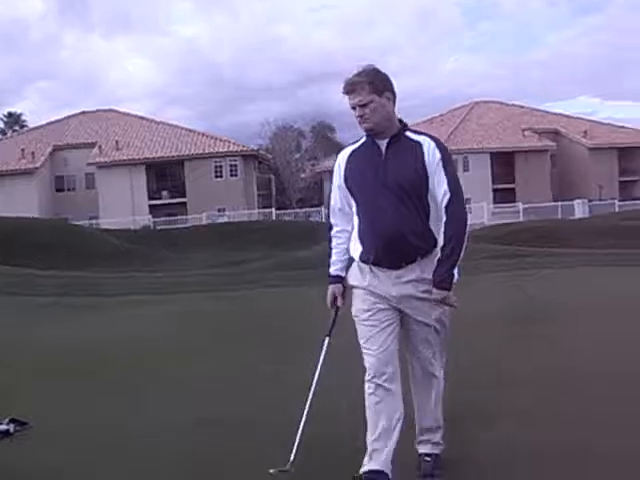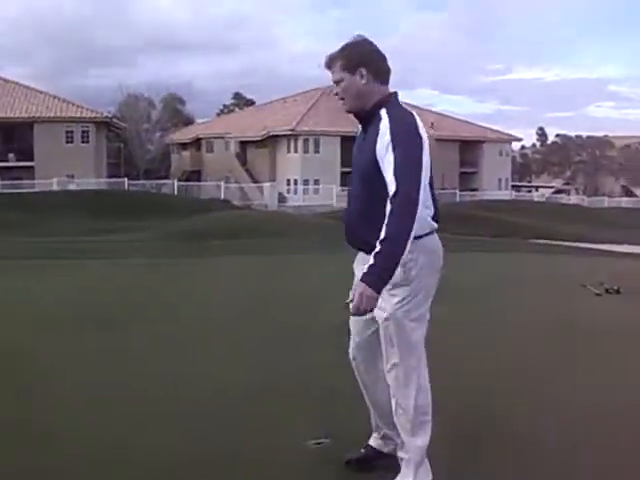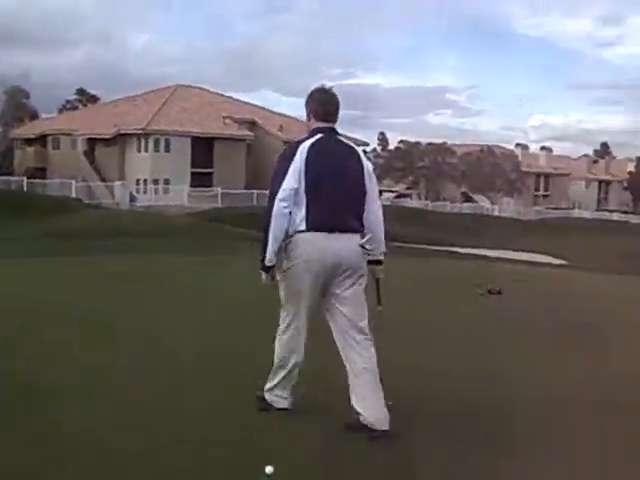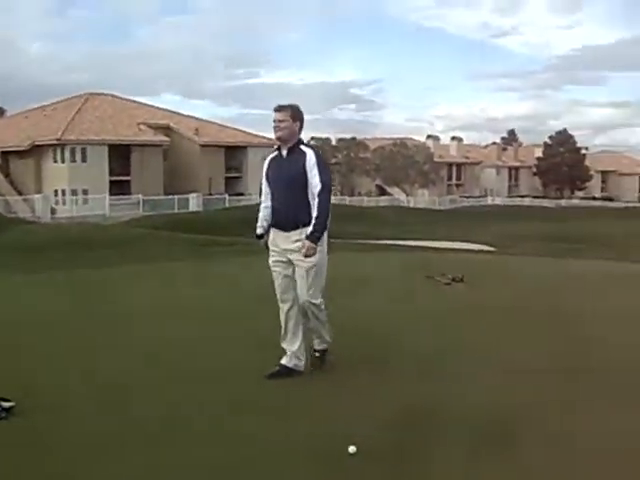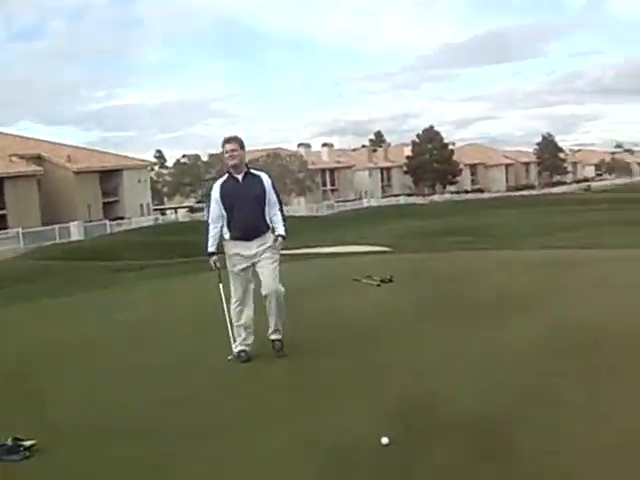
dt=1s
person 1, frame 1
left shoulder: (428, 149)
right shoulder: (348, 160)
left elbow: (454, 214)
right elbow: (341, 223)
left wrist: (444, 276)
right wrist: (337, 275)
left hip: (421, 275)
right hip: (370, 280)
left knee: (427, 368)
right knee: (379, 374)
left ankle: (430, 446)
person 1, frame 2
left shoulder: (399, 125)
right shoulder: (369, 127)
left elbow: (406, 205)
left wrist: (376, 278)
left hip: (403, 263)
right hip: (372, 260)
left knee: (403, 368)
right knee: (363, 353)
right ankle: (386, 440)
person 1, frame 3
left shoulder: (296, 153)
right shoulder: (357, 156)
left elbow: (279, 208)
right elbow: (372, 209)
left wrist: (269, 260)
right wrist: (376, 254)
left hip: (307, 247)
right hip: (349, 248)
left knee: (292, 327)
right knee: (355, 333)
left ankle: (277, 395)
right ankle: (375, 416)
person 1, frame 4
left shoulder: (311, 157)
right shoulder: (270, 161)
left elbow: (322, 199)
left wrist: (314, 237)
right wrist: (261, 231)
left hip: (307, 238)
right hip: (278, 238)
left knee: (307, 297)
right knee: (286, 300)
left ankle: (321, 343)
right ankle: (293, 360)
person 1, frame 5
left shoulder: (262, 179)
right shoulder: (219, 186)
left elbow: (276, 209)
right elbow: (214, 220)
left wrist: (280, 234)
right wrist: (212, 251)
left hip: (264, 243)
right hip: (236, 248)
left knee: (273, 290)
right knee: (240, 299)
left ankle: (276, 333)
right ankle: (242, 345)
